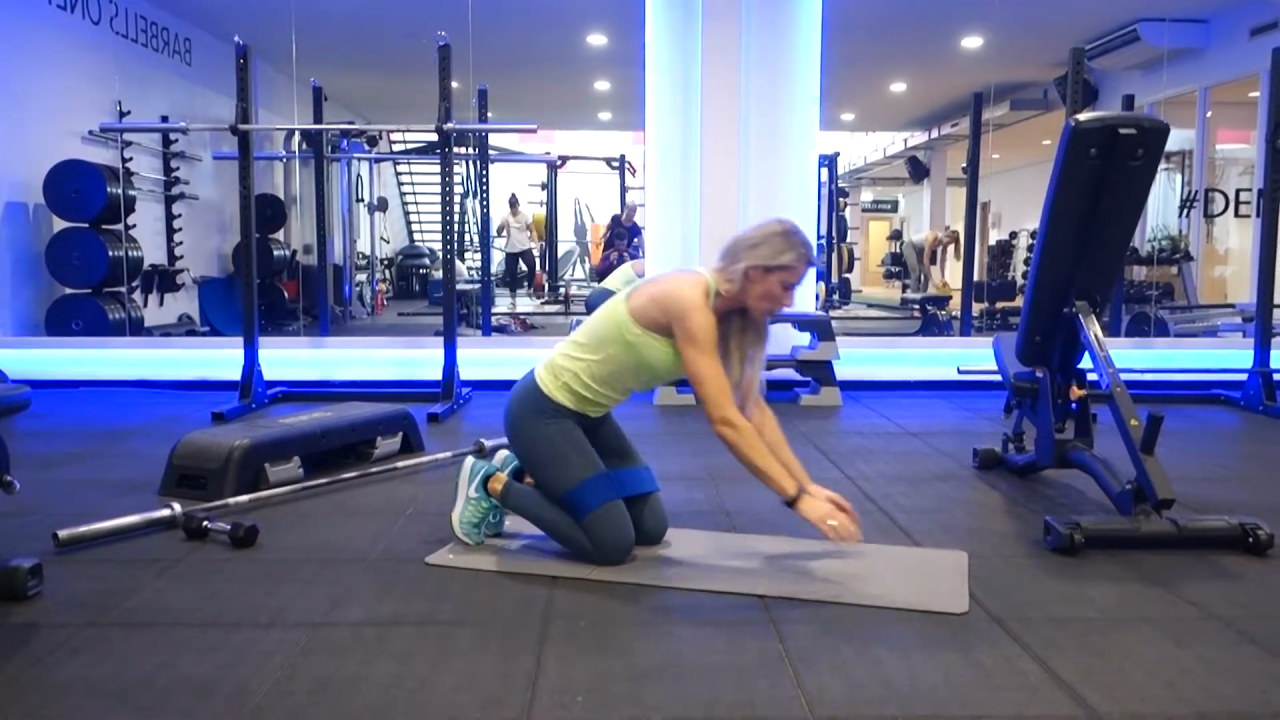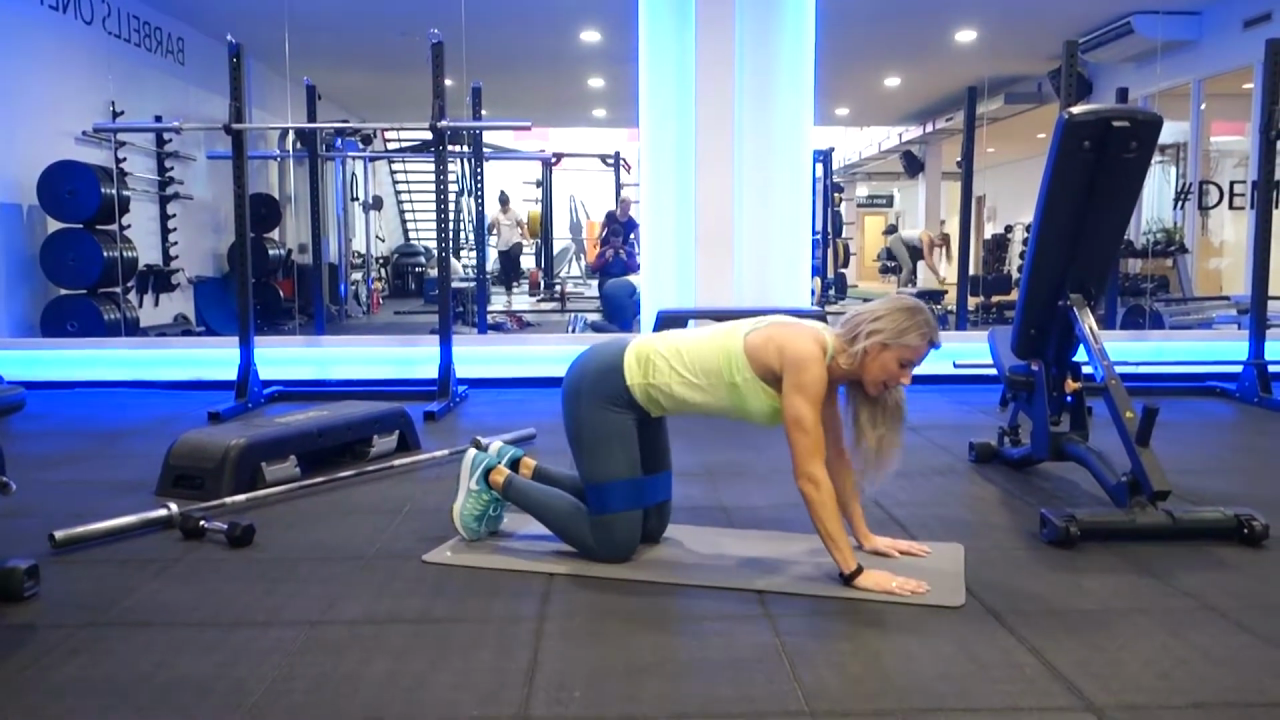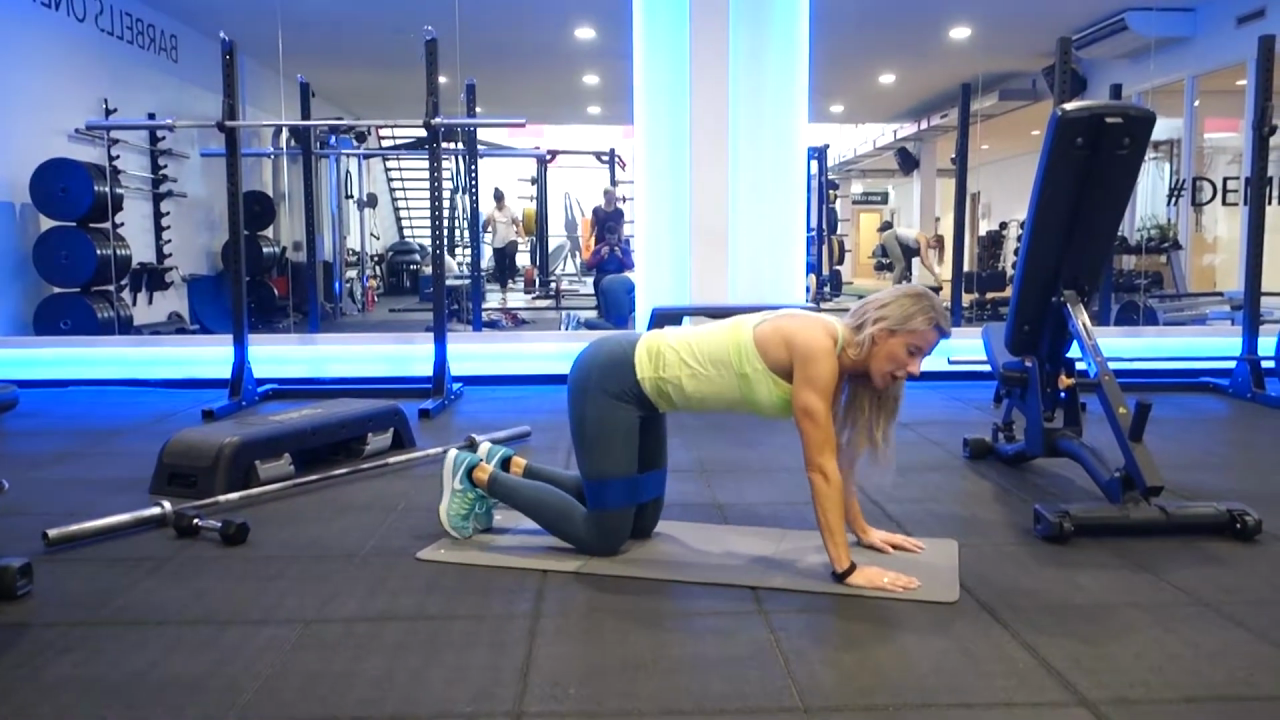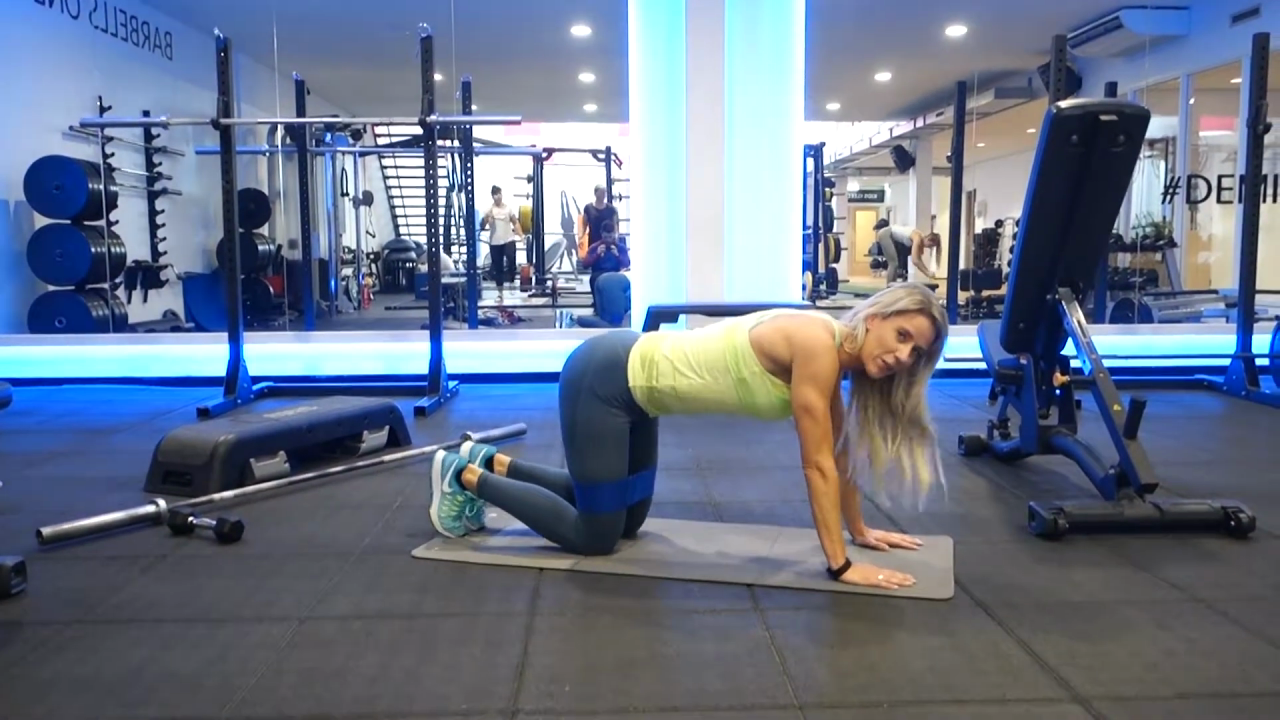
dt=0.5s
person 1, frame 1
left shoulder: (722, 309)
right shoulder: (689, 303)
left elbow: (753, 407)
right elbow: (726, 422)
left wrist: (808, 485)
right wrist: (798, 499)
left hip: (582, 409)
right hip: (542, 409)
left knee: (650, 528)
right knee: (609, 545)
left ankle: (526, 474)
right ankle: (494, 485)
person 1, frame 2
left shoulder: (830, 359)
right shoulder: (808, 355)
left elbow: (837, 459)
right elbow: (811, 477)
left wrist: (865, 536)
right wrist: (853, 571)
left hip: (635, 387)
right hip: (603, 385)
left knee: (650, 528)
right knee: (613, 543)
left ankle: (517, 464)
right ankle: (494, 477)
person 1, frame 3
left shoulder: (840, 355)
right shoulder: (818, 346)
left elbow: (836, 455)
right elbow: (820, 467)
left wrist: (864, 530)
right wrist: (845, 568)
left hip: (639, 378)
right hip: (609, 376)
left knee: (640, 521)
right knee: (604, 536)
left ankle: (506, 465)
right ankle: (476, 475)
person 1, frame 4
left shoulder: (833, 352)
right shoulder: (818, 343)
left elbow: (837, 453)
right elbow: (818, 465)
left wrist: (860, 530)
right wrist: (841, 565)
left hip: (633, 376)
right hip: (602, 380)
left knee: (626, 518)
right knee: (595, 536)
left ankle: (491, 463)
right ankle: (466, 478)
